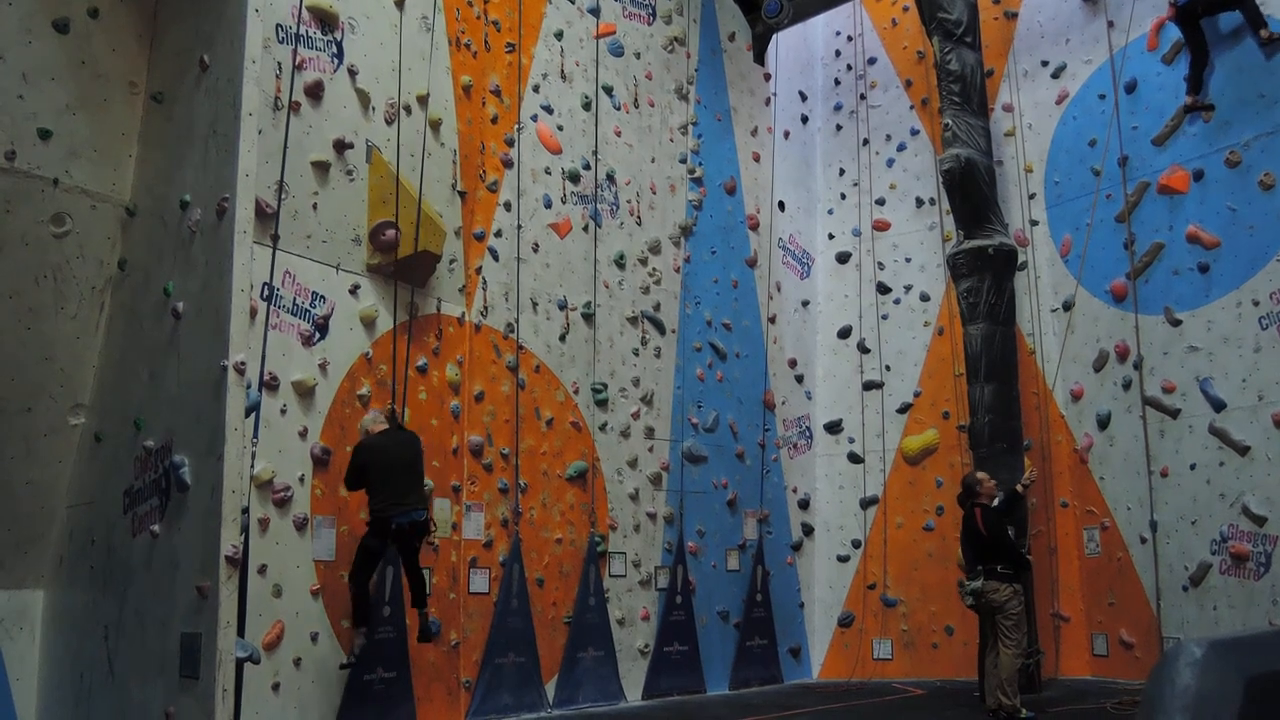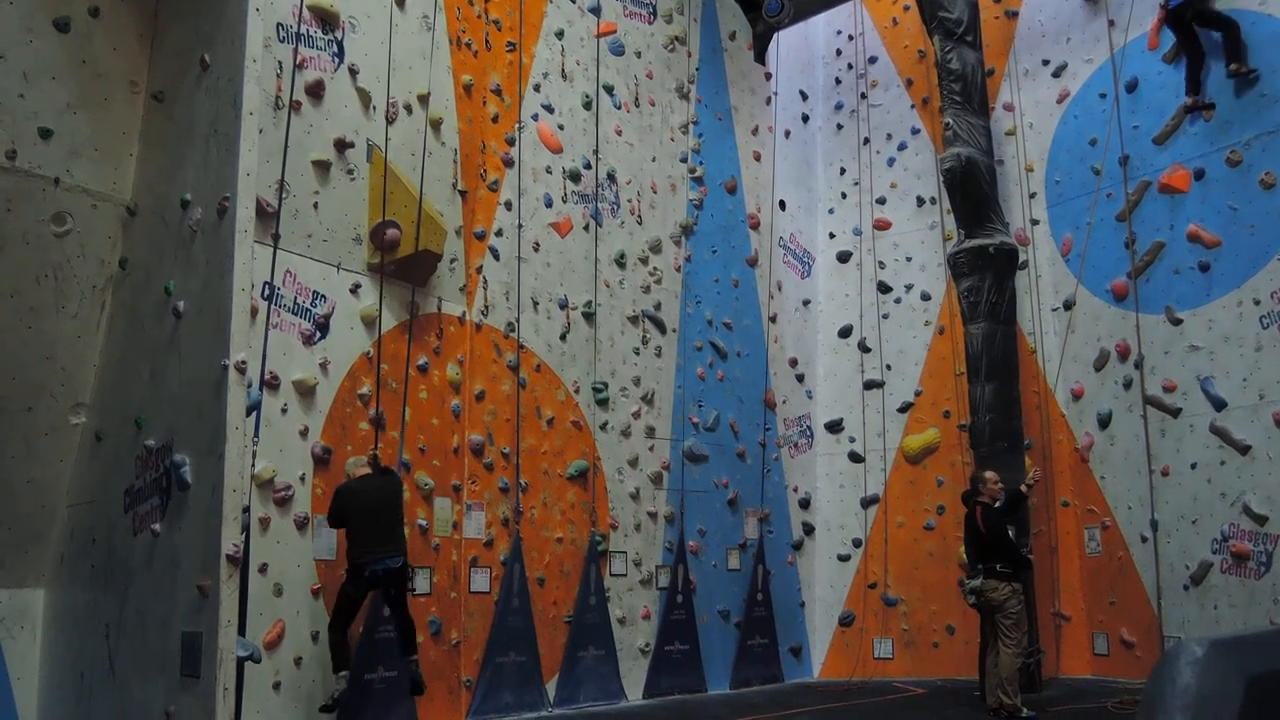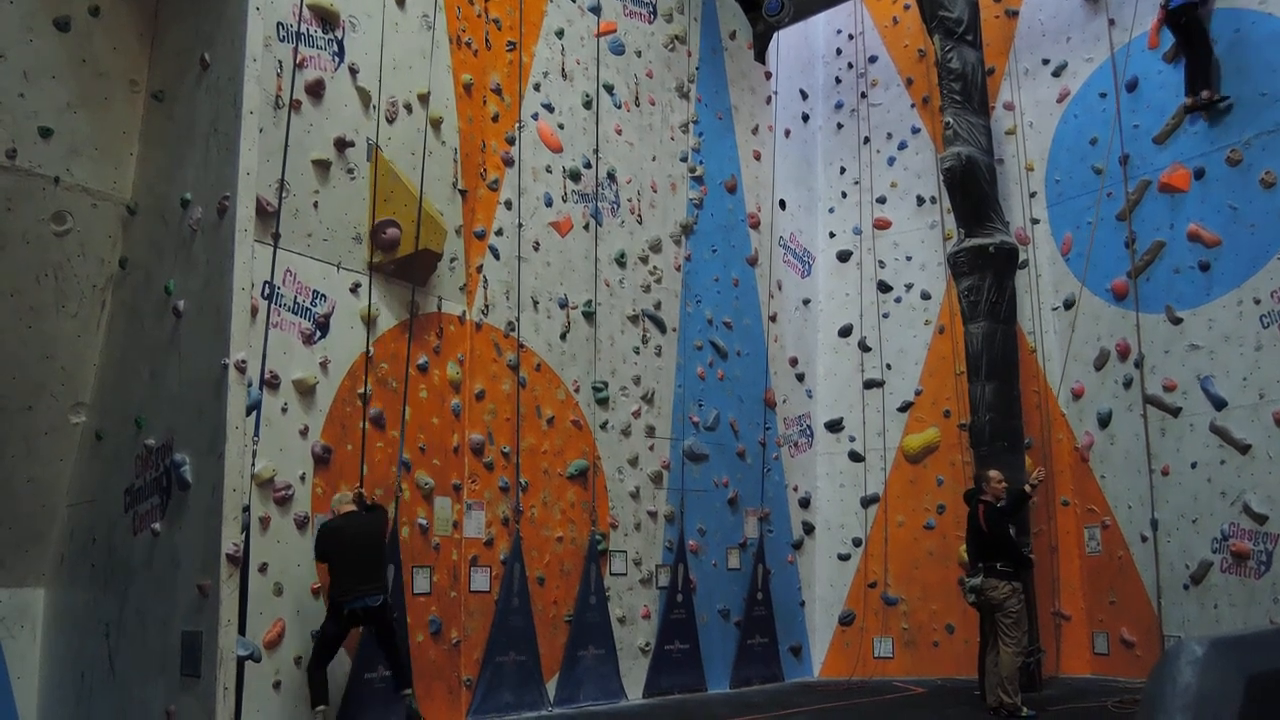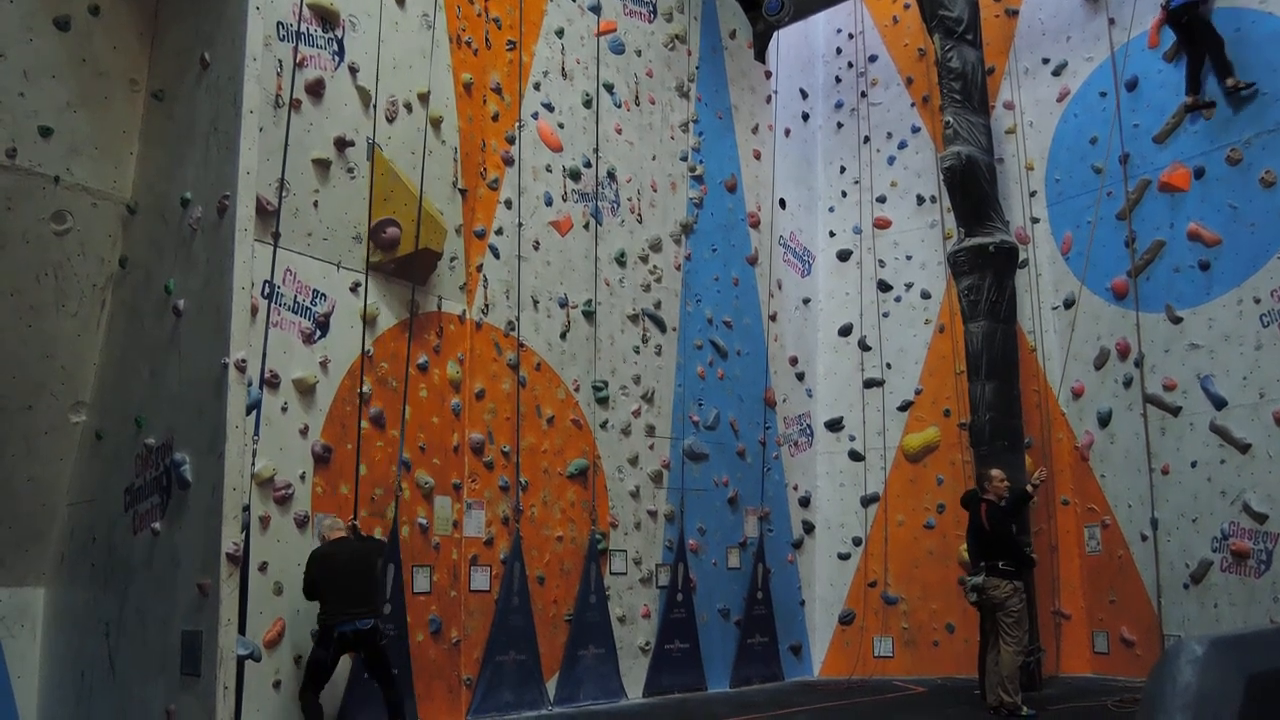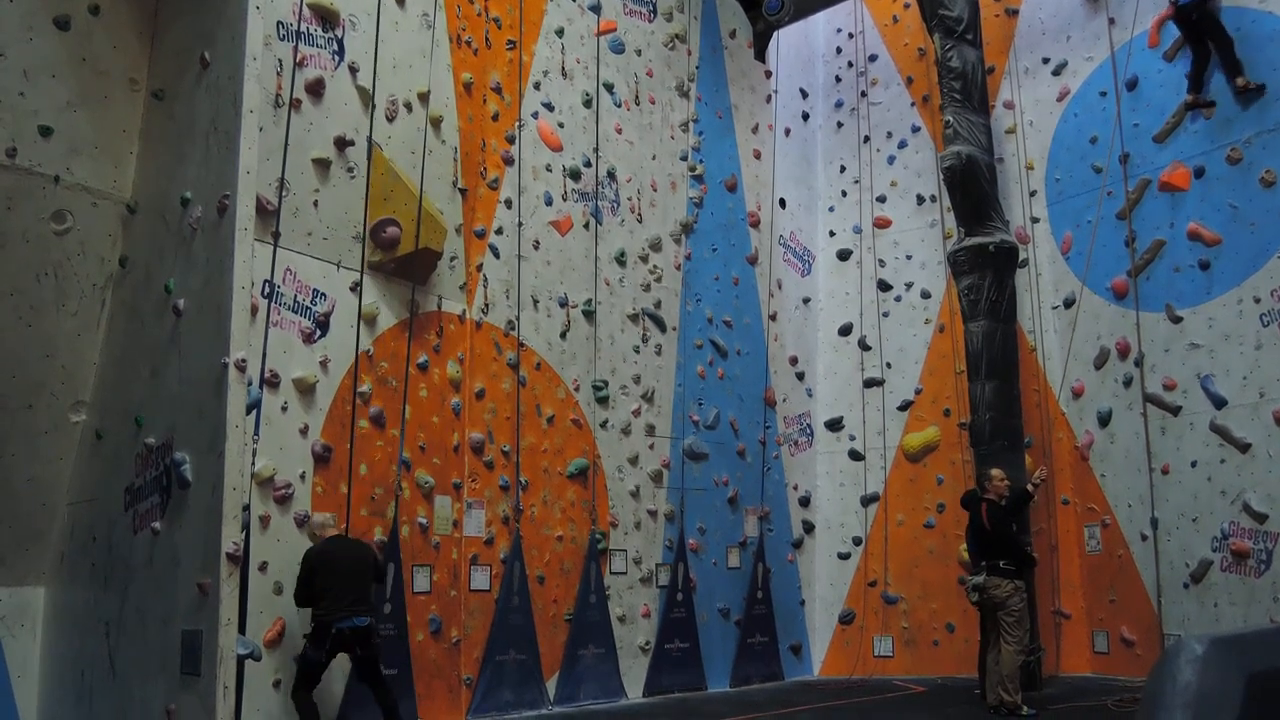
dt=0.4s
person 1, frame 1
left shoulder: (973, 514)
right shoulder: (987, 517)
left elbow: (1003, 509)
right elbow: (1007, 547)
left wrist: (1023, 485)
right wrist: (1026, 563)
left hip: (984, 586)
right hip: (1003, 585)
left knee: (994, 648)
right knee: (1011, 647)
person 1, frame 2
left shoulder: (976, 512)
right shoulder: (987, 515)
left elbow: (1006, 509)
right elbow: (1006, 546)
left wrist: (1026, 486)
right wrist: (1026, 562)
left hip: (986, 584)
right hip: (1003, 584)
left knee: (994, 647)
right knee: (1011, 646)
person 1, frame 3
left shoulder: (979, 510)
right shoulder: (988, 513)
left elbow: (1009, 509)
right elbow: (1007, 544)
left wrist: (1031, 486)
right wrist: (1027, 561)
left hip: (986, 583)
right hip: (1003, 583)
left knee: (994, 646)
right knee: (1012, 645)
person 1, frame 4
left shoulder: (981, 509)
right shoulder: (992, 512)
left elbow: (1010, 509)
right elbow: (1010, 542)
left wrist: (1033, 486)
right wrist: (1030, 561)
left hip: (988, 582)
right hip: (1005, 582)
left knee: (994, 645)
right knee: (1012, 644)
left ankle: (995, 701)
right ankle: (1010, 703)
person 1, frame 5
left shoulder: (981, 510)
right shoulder: (992, 512)
left elbow: (1012, 508)
right elbow: (1011, 542)
left wrist: (1033, 485)
right wrist: (1031, 560)
left hip: (989, 582)
right hip: (1006, 582)
left knee: (995, 645)
right knee: (1013, 644)
left ankle: (994, 701)
right ankle: (1010, 703)
person 2, frame 1
left shoulder: (365, 446)
right shoulder: (412, 440)
left elbow: (351, 484)
right wrist: (393, 419)
left hip: (386, 523)
right hip: (418, 519)
left knee: (359, 579)
right knee: (412, 566)
left ankle: (359, 642)
right ankle: (424, 623)
person 2, frame 2
left shoulder: (345, 490)
right shoulder: (393, 485)
left elbow: (333, 522)
right wrist: (376, 464)
left hip: (363, 569)
right hip: (396, 565)
left knee: (338, 626)
right knee: (401, 615)
left ankle: (341, 683)
right ankle: (414, 671)
person 2, frame 3
left shoulder: (329, 528)
right shoulder: (377, 523)
left elbow: (320, 556)
right wrist: (364, 502)
left hip: (343, 606)
right hip: (377, 602)
left knee: (317, 663)
right knee: (394, 653)
person 2, frame 4
left shoulder: (319, 555)
right shoulder: (369, 549)
left elbow: (309, 593)
right elbow: (381, 545)
right wrist: (359, 535)
left hip: (334, 631)
right hip: (367, 628)
left knee: (309, 692)
right knee: (388, 682)
person 2, frame 5
left shoulder: (314, 553)
right shoulder: (364, 549)
left elbow: (300, 599)
right elbow: (381, 577)
left hip: (329, 629)
right hip: (362, 627)
left knee: (301, 691)
right knee: (377, 683)
